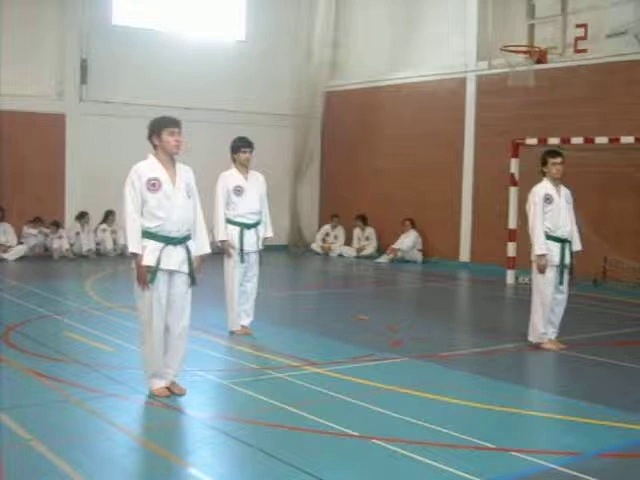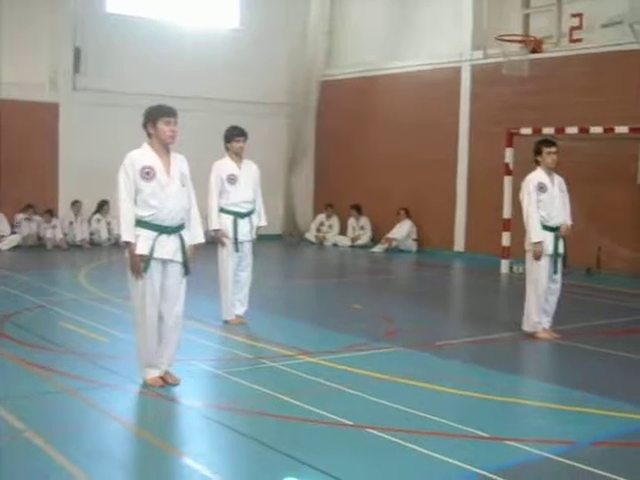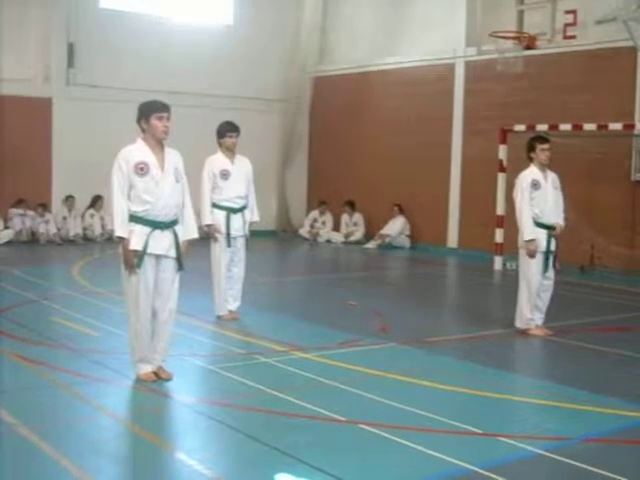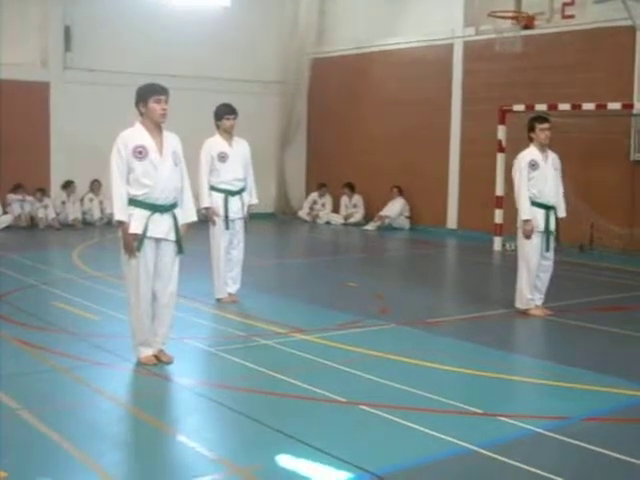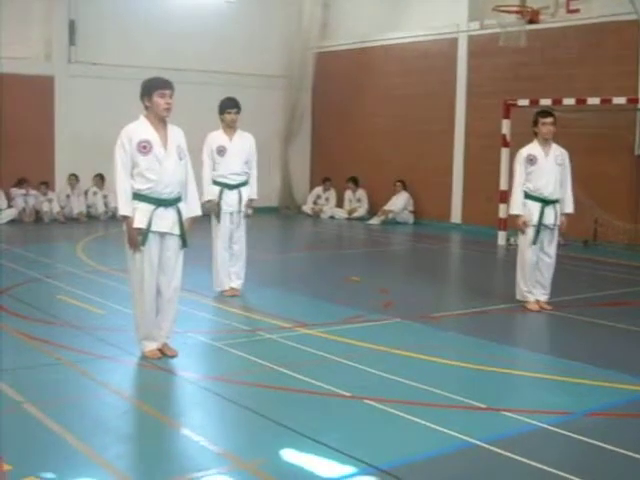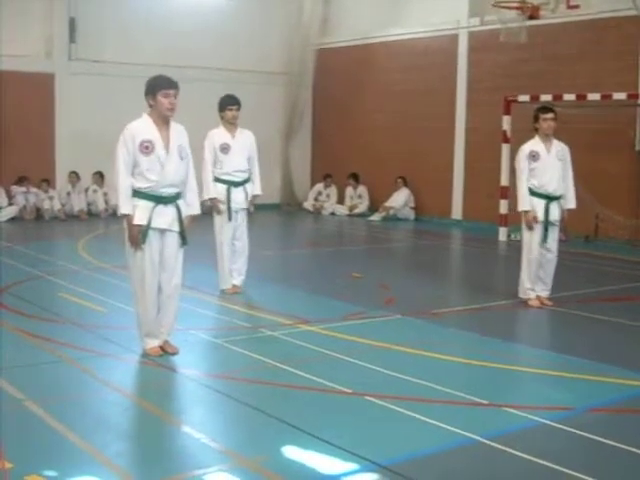
dt=0.5s
person 1, frame 1
left shoulder: (186, 173)
right shoulder: (141, 171)
left elbow: (196, 213)
right elbow: (133, 215)
left wrist: (198, 253)
right wrist: (139, 258)
left hip: (182, 253)
right hip: (153, 253)
left knee: (179, 320)
right knee: (154, 320)
left ankle: (170, 375)
right ankle: (156, 378)
person 1, frame 2
left shoulder: (181, 161)
right shoulder: (134, 160)
left elbow: (189, 203)
right elbow: (126, 204)
left wrist: (192, 242)
right wrist: (132, 247)
left hip: (175, 242)
right hip: (147, 242)
left knee: (173, 309)
right knee: (148, 308)
left ankle: (164, 365)
right ankle: (150, 368)
person 1, frame 3
left shoulder: (175, 157)
right shoulder: (128, 155)
left elbow: (184, 198)
right elbow: (120, 199)
left wrist: (185, 238)
right wrist: (125, 242)
left hip: (169, 238)
right hip: (141, 237)
left knee: (166, 304)
right knee: (141, 304)
left ankle: (157, 360)
right ankle: (143, 363)
person 1, frame 4
left shoulder: (173, 140)
right shoulder: (127, 139)
left elbow: (182, 181)
right elbow: (118, 183)
left wrist: (184, 221)
right wrist: (124, 226)
left hip: (169, 221)
right hip: (140, 221)
left knee: (167, 287)
right knee: (141, 287)
left ankle: (158, 343)
right ankle: (144, 346)
person 1, frame 5
left shoulder: (178, 134)
right shoulder: (131, 133)
left elbow: (187, 175)
right elbow: (123, 178)
left wrist: (189, 215)
right wrist: (129, 220)
left hip: (173, 215)
right hip: (144, 215)
left knee: (171, 282)
right knee: (145, 282)
left ankle: (162, 337)
right ankle: (148, 341)
person 1, frame 6
left shoulder: (181, 132)
right shoulder: (134, 131)
left elbow: (189, 175)
right elbow: (123, 176)
left wrist: (189, 213)
right wrist: (129, 219)
left hip: (173, 212)
right hip: (144, 213)
left knee: (172, 280)
right knee: (147, 280)
left ankle: (163, 335)
right ankle: (150, 338)
person 2, frame 1
left shoulder: (566, 193)
right shoulder: (539, 191)
left elbow: (571, 222)
right elbow: (535, 224)
left wrist: (575, 249)
right wrist: (540, 253)
left hip: (563, 249)
right hip: (547, 248)
left knee: (560, 295)
right knee: (544, 294)
left ankle: (550, 335)
right ankle: (540, 336)
person 2, frame 2
left shoulder: (560, 181)
right shoulder: (532, 180)
left elbow: (565, 208)
right elbow: (530, 212)
left wrist: (567, 224)
right wrist: (536, 240)
left hip: (557, 238)
right hip: (541, 237)
left knee: (554, 283)
right knee: (539, 283)
left ankle: (545, 324)
right ankle: (535, 325)
person 2, frame 3
left shoulder: (553, 178)
right shoulder: (526, 177)
left elbow: (558, 205)
right elbow: (523, 210)
left wrist: (560, 225)
right wrist: (529, 239)
left hip: (549, 236)
right hip: (534, 235)
left knee: (547, 281)
right knee: (531, 280)
left ankle: (537, 321)
right ankle: (527, 322)
person 2, frame 4
left shoulder: (554, 158)
right shoulder: (524, 158)
left elbow: (558, 189)
right elbow: (521, 190)
left wrist: (559, 215)
right wrist: (526, 219)
left hip: (548, 215)
right hip: (533, 215)
left knee: (546, 261)
right knee: (530, 260)
left ankle: (537, 301)
right ankle: (527, 302)
person 2, frame 5
left shoulder: (562, 154)
right shoulder: (525, 153)
left elbow: (566, 184)
right elbow: (518, 184)
left wrist: (564, 213)
right wrist: (518, 213)
left hip: (552, 210)
right hip: (531, 208)
left knee: (548, 256)
right knee: (528, 254)
left ankle: (541, 296)
right ankle: (528, 296)
person 2, frame 6
left shoulder: (563, 149)
right shoulder: (527, 149)
left elbow: (568, 179)
right elbow: (522, 181)
left wrist: (567, 207)
right wrist: (526, 210)
left hip: (554, 206)
right hip: (535, 204)
left knee: (550, 251)
right knee: (533, 250)
left ankle: (542, 292)
right ankle: (530, 293)
person 3, frame 1
left shoulder: (259, 179)
right shoulder: (225, 178)
left elbow: (264, 207)
right elbow: (219, 209)
left wrist: (265, 233)
right wrist: (222, 238)
left hip: (253, 234)
right hip: (234, 233)
left knee: (251, 280)
right knee: (234, 280)
left ankle: (245, 321)
right ankle: (235, 324)
person 3, frame 2
left shoulder: (252, 167)
right shoulder: (219, 166)
left elbow: (257, 196)
right elbow: (213, 198)
left wrist: (259, 222)
right wrist: (216, 227)
left hip: (247, 223)
right hip: (228, 223)
left knee: (245, 269)
right knee: (228, 269)
left ankle: (240, 310)
right ankle: (230, 313)
person 3, frame 3
left shoulder: (245, 163)
right shoulder: (212, 162)
left elbow: (250, 192)
right elbow: (206, 193)
left wrist: (252, 218)
right wrist: (208, 222)
left hip: (240, 218)
right hip: (221, 217)
left knee: (238, 265)
right knee: (221, 265)
left ankle: (232, 306)
right ankle: (222, 308)
person 3, frame 4
left shoulder: (243, 145)
right shoulder: (210, 144)
left elbow: (248, 174)
right elbow: (203, 176)
left wrist: (251, 201)
right wrist: (207, 205)
left hip: (238, 200)
right hip: (219, 200)
left knee: (237, 248)
right knee: (220, 248)
left ankle: (232, 289)
right ankle: (222, 291)
person 3, frame 5
left shoulder: (248, 139)
right shoulder: (212, 138)
left elbow: (253, 170)
right elbow: (207, 170)
left wrist: (251, 197)
right wrist: (209, 198)
left hip: (240, 194)
right hip: (220, 194)
left knee: (238, 242)
right knee: (221, 242)
left ankle: (236, 283)
right ankle: (224, 284)
person 3, frame 6
left shoulder: (248, 136)
right shoulder: (213, 136)
left elbow: (254, 165)
right elbow: (207, 167)
left wrist: (255, 193)
right wrist: (211, 196)
left hip: (243, 192)
right hip: (223, 192)
left knee: (241, 239)
right knee: (224, 239)
left ankle: (238, 280)
right ankle: (227, 282)
